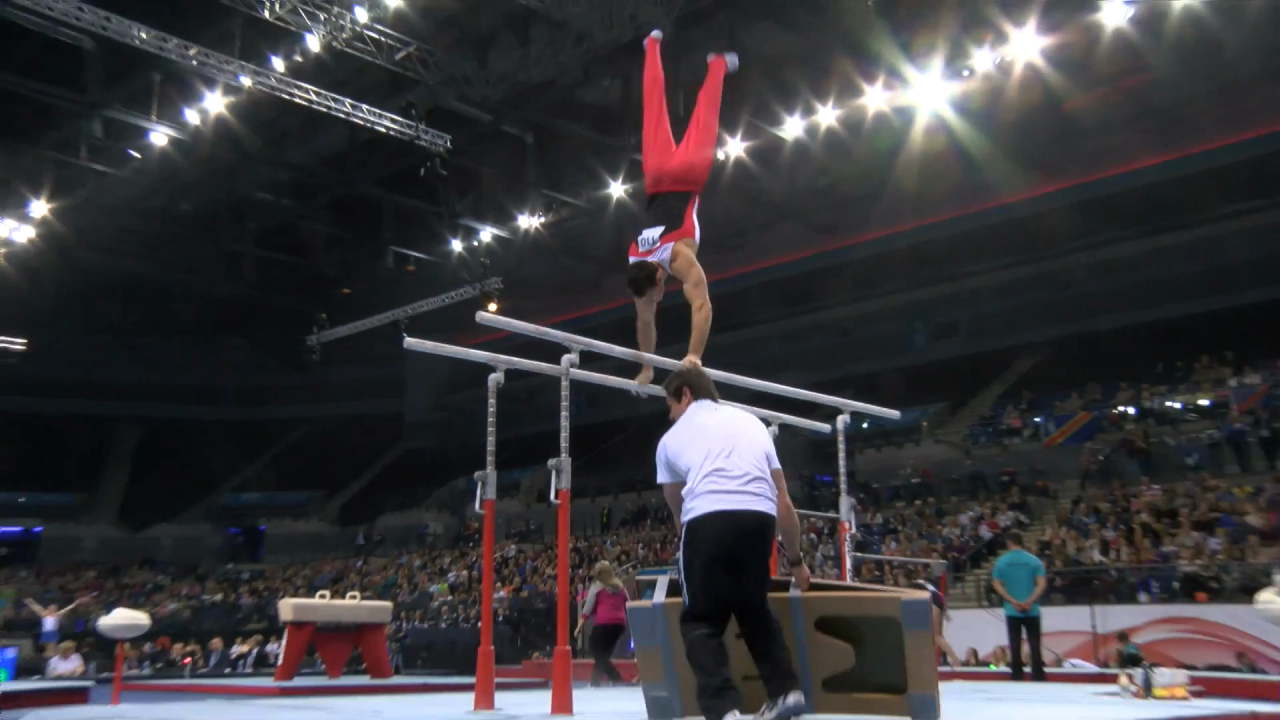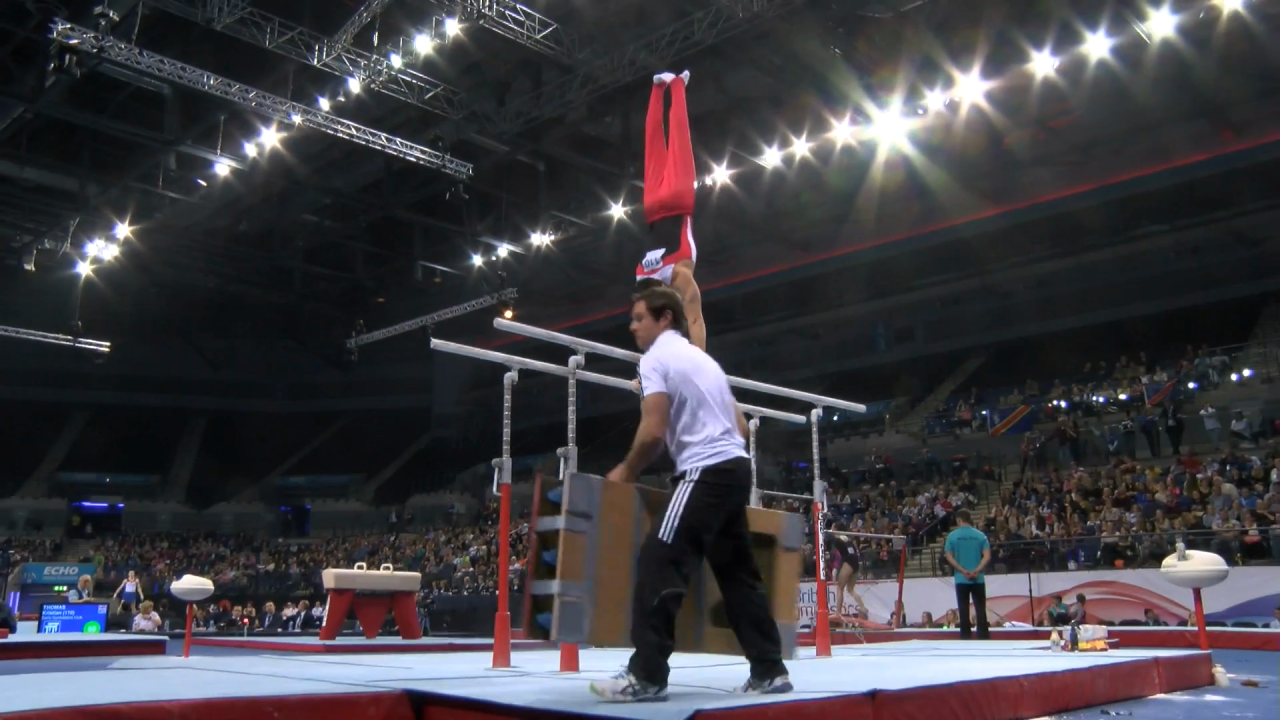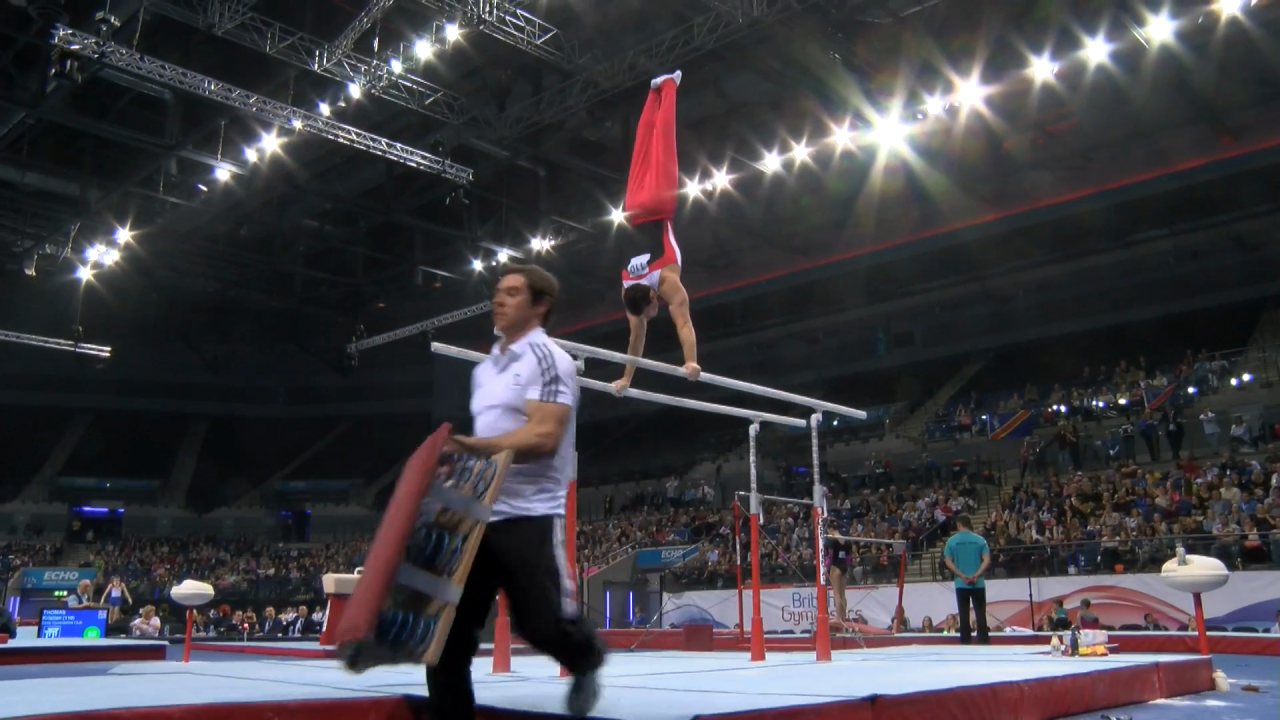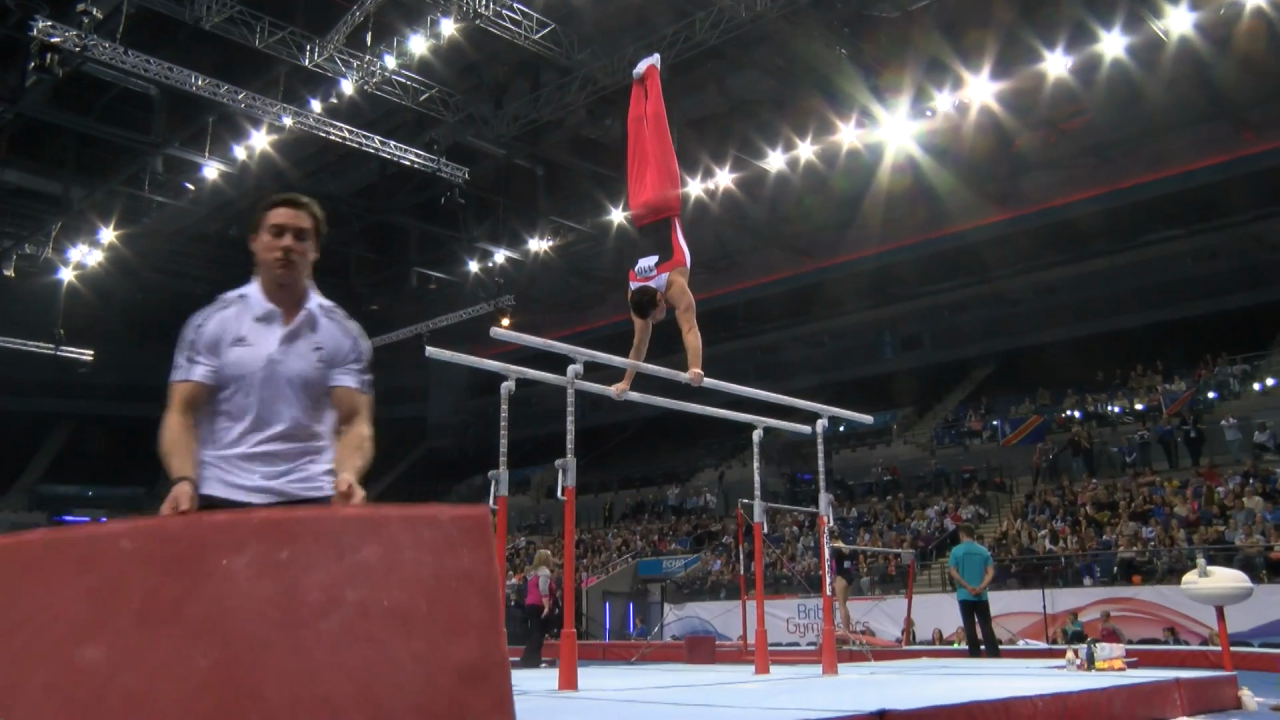
dt=0.7s
person 1, frame 1
left shoulder: (672, 437)
right shoulder: (752, 421)
left elbow: (678, 508)
right elbow: (784, 502)
right wrist: (796, 561)
left hip: (705, 521)
right hip: (758, 517)
left knee: (702, 621)
right knee: (755, 610)
right ankle: (784, 690)
person 1, frame 2
left shoulder: (657, 356)
right shoulder: (699, 358)
left elbow: (653, 432)
right elbow: (741, 427)
left wrist: (626, 472)
left hip: (705, 469)
right hip: (734, 465)
left knee: (659, 560)
right knee: (738, 573)
left ankle: (647, 676)
right ankle: (769, 669)
person 1, frame 3
left shoulder: (548, 360)
right shoulder: (484, 368)
left elbow: (543, 436)
left wrist: (475, 446)
left hip: (530, 514)
left knee: (545, 621)
right knee: (451, 628)
left ankle: (585, 666)
person 1, frame 4
left shoulder: (343, 335)
right shoulder: (211, 322)
left elbow: (355, 422)
right elbow: (182, 413)
left wrist: (347, 476)
right wrist: (182, 483)
left hip: (305, 501)
right hip: (213, 499)
person 2, frame 1
left shoulder: (679, 258)
right shoulder: (639, 263)
left elbow: (702, 308)
right elbow: (645, 321)
left wrist: (694, 356)
right wrist: (646, 367)
left hip: (679, 183)
right hip: (659, 183)
left knee: (701, 125)
right knee: (655, 105)
left ankle: (718, 67)
right ankle: (653, 47)
person 2, frame 2
left shoulder: (680, 276)
right shoulder: (645, 279)
left elbow: (695, 320)
left hip: (677, 204)
right hip: (658, 209)
left knee: (676, 134)
right knee: (656, 139)
left ankle: (677, 85)
right ankle: (660, 86)
person 2, frame 3
left shoulder: (666, 282)
right shoulder: (630, 288)
left elbow: (684, 325)
right elbow: (636, 338)
left wrist: (691, 361)
right wrist: (626, 377)
left hip: (654, 209)
right hip: (638, 211)
left knee: (660, 141)
right knee: (646, 140)
left ankle: (667, 86)
right ankle: (658, 91)
person 2, frame 4
left shoulder: (675, 285)
right shoulder: (638, 290)
left elbow: (691, 331)
right elbow: (640, 341)
left wrist: (695, 368)
right wrist: (626, 381)
left hip: (661, 209)
right hip: (644, 212)
left knee: (655, 130)
right knee: (639, 135)
left ankle: (650, 73)
right ankle: (642, 82)
